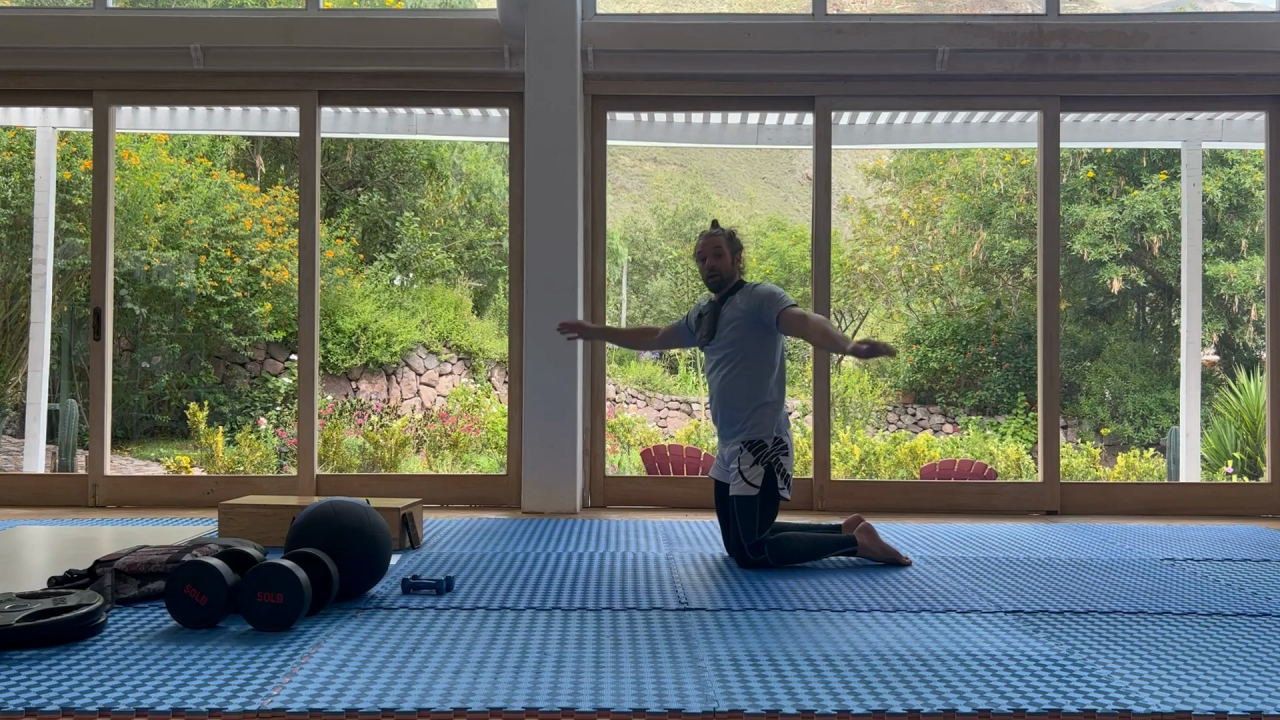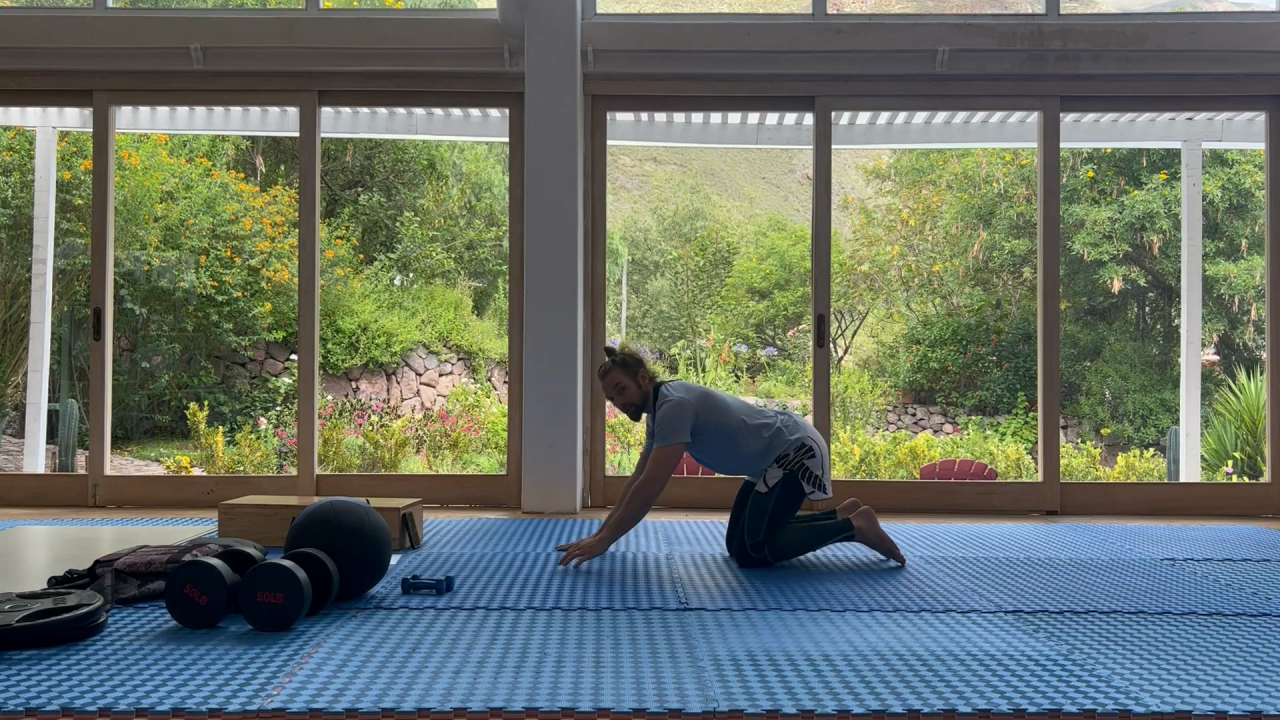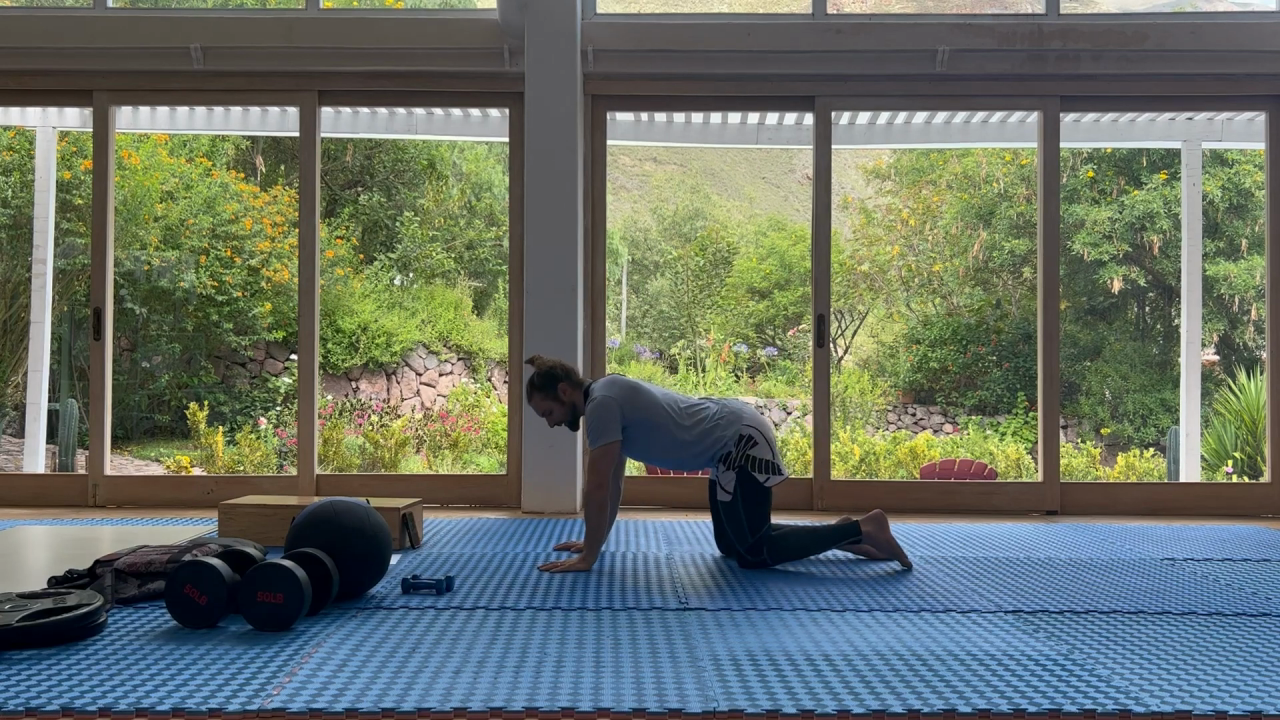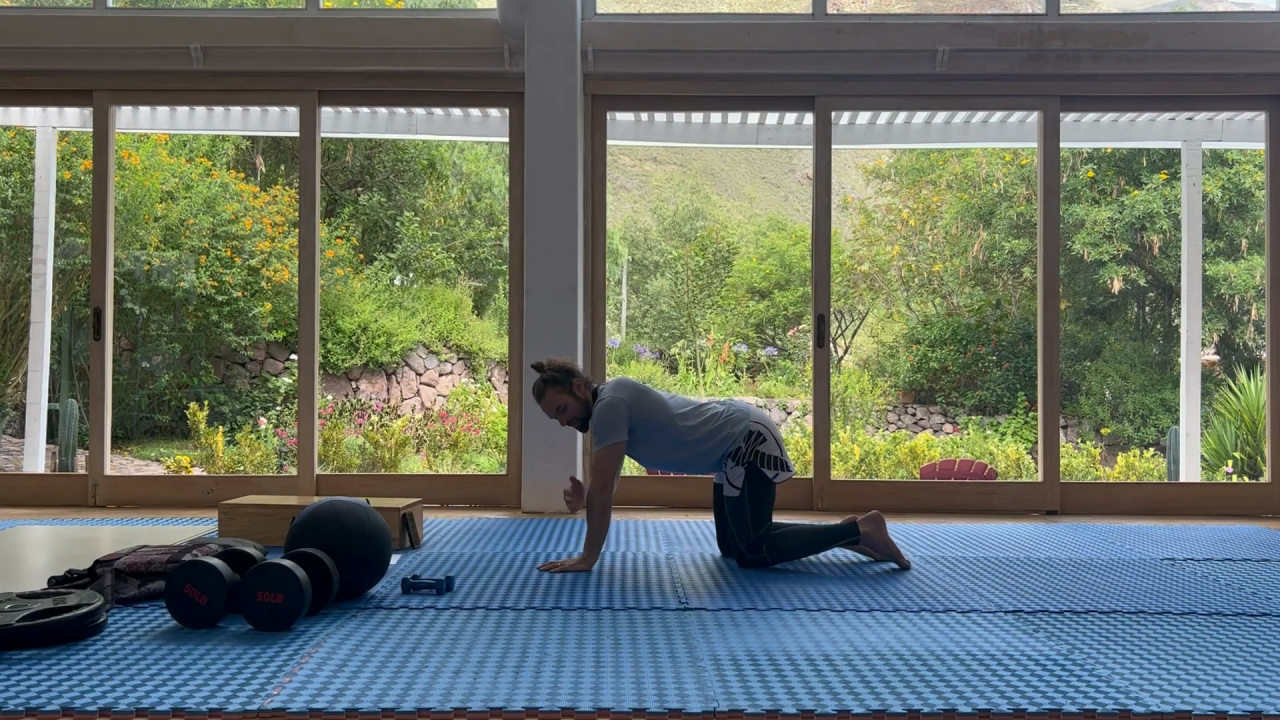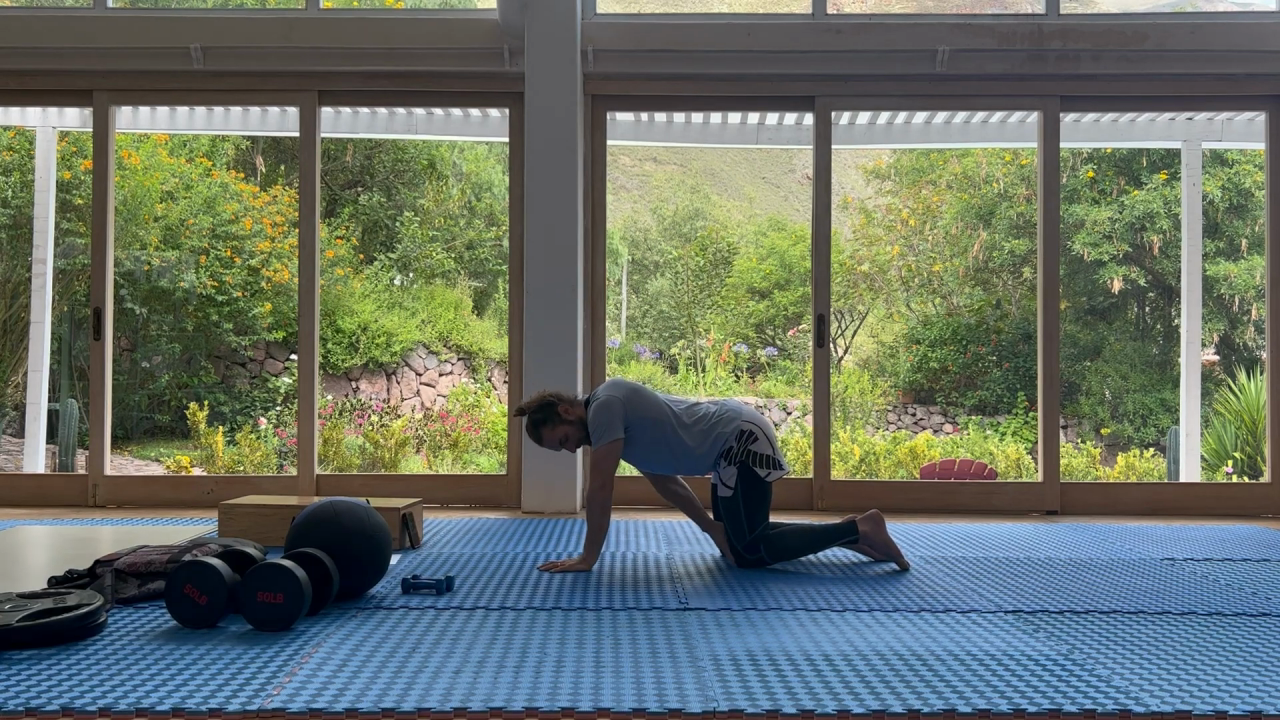
dt=1s
person 1, frame 1
left shoulder: (761, 299)
right shoulder: (704, 314)
left elbow: (808, 324)
right elbow: (654, 338)
left wrist: (846, 344)
right wrist: (598, 332)
left hip: (760, 446)
right hip: (732, 448)
left knee: (751, 552)
right knee: (741, 542)
left ankle: (856, 542)
right ankle: (846, 530)
person 1, frame 2
left shoulder: (674, 405)
right shoulder: (661, 413)
left elbow: (651, 486)
right elbow: (638, 482)
left wrist: (604, 541)
right wrist: (601, 533)
left hip: (796, 453)
right hip: (780, 456)
left knee: (752, 551)
right knee: (738, 544)
left ankle: (853, 527)
right ankle: (845, 516)
person 1, frame 3
left shoulder: (601, 404)
right shoulder: (609, 395)
left elbow: (597, 488)
right elbow: (612, 481)
left wrist: (588, 556)
right wrist: (595, 539)
left hip: (740, 442)
right hip: (733, 435)
left knee: (754, 553)
right knee: (731, 543)
left ankle: (861, 529)
right ankle: (844, 533)
person 1, frame 4
left shoulder: (609, 405)
right shoulder: (609, 405)
left elbow: (603, 489)
right elbow: (603, 483)
left wrist: (588, 558)
right wrist: (580, 497)
left hip: (748, 439)
right hip: (738, 439)
left knee: (753, 553)
right knee: (731, 545)
left ankle: (858, 530)
right ankle: (848, 531)
person 1, frame 5
left shoulder: (603, 408)
right shoulder: (615, 415)
left elbow: (599, 491)
right elbow: (664, 479)
left wrist: (587, 558)
right wrist: (709, 524)
left hip: (740, 438)
right hip: (734, 437)
left knee: (751, 552)
right knee: (733, 542)
left ankle: (857, 529)
right ankle: (847, 531)
